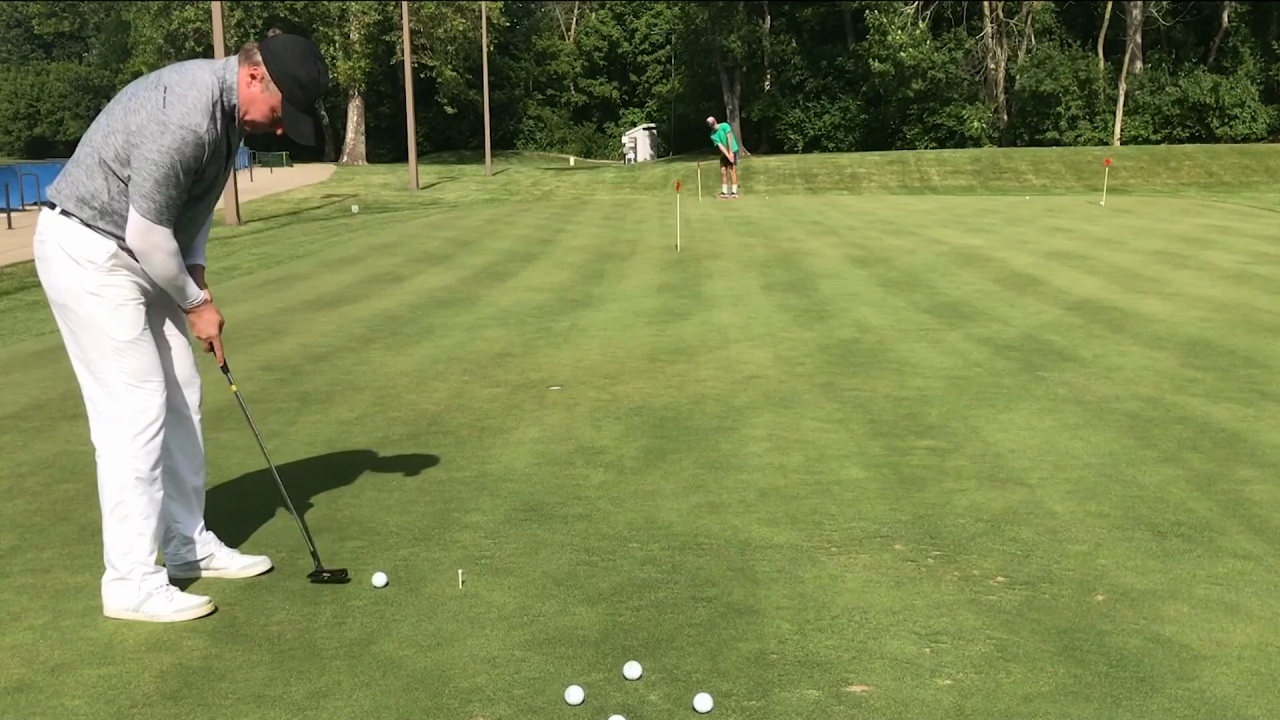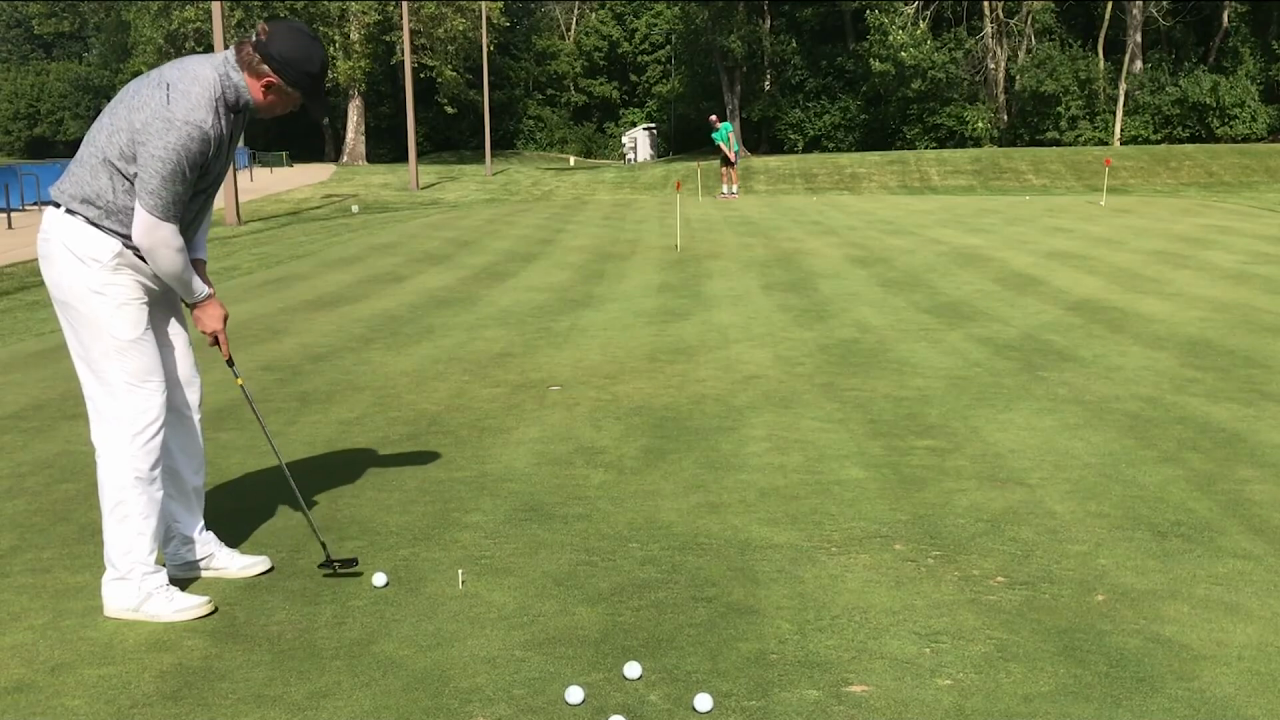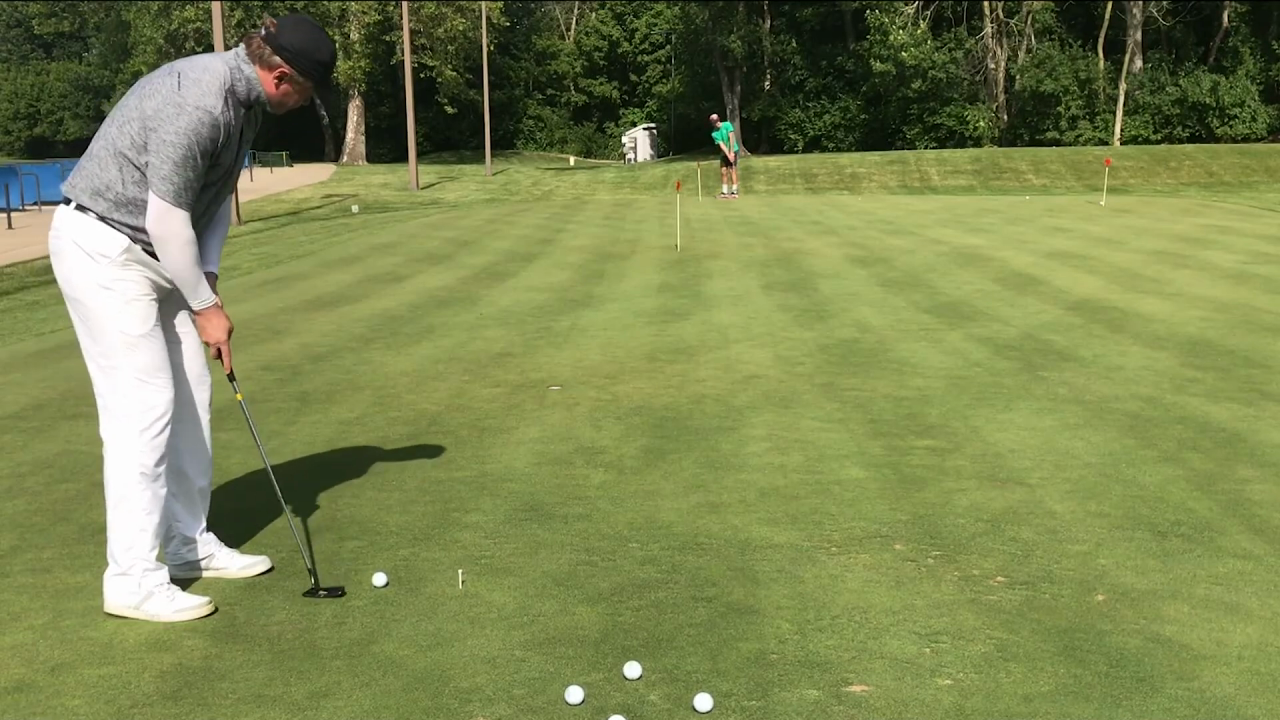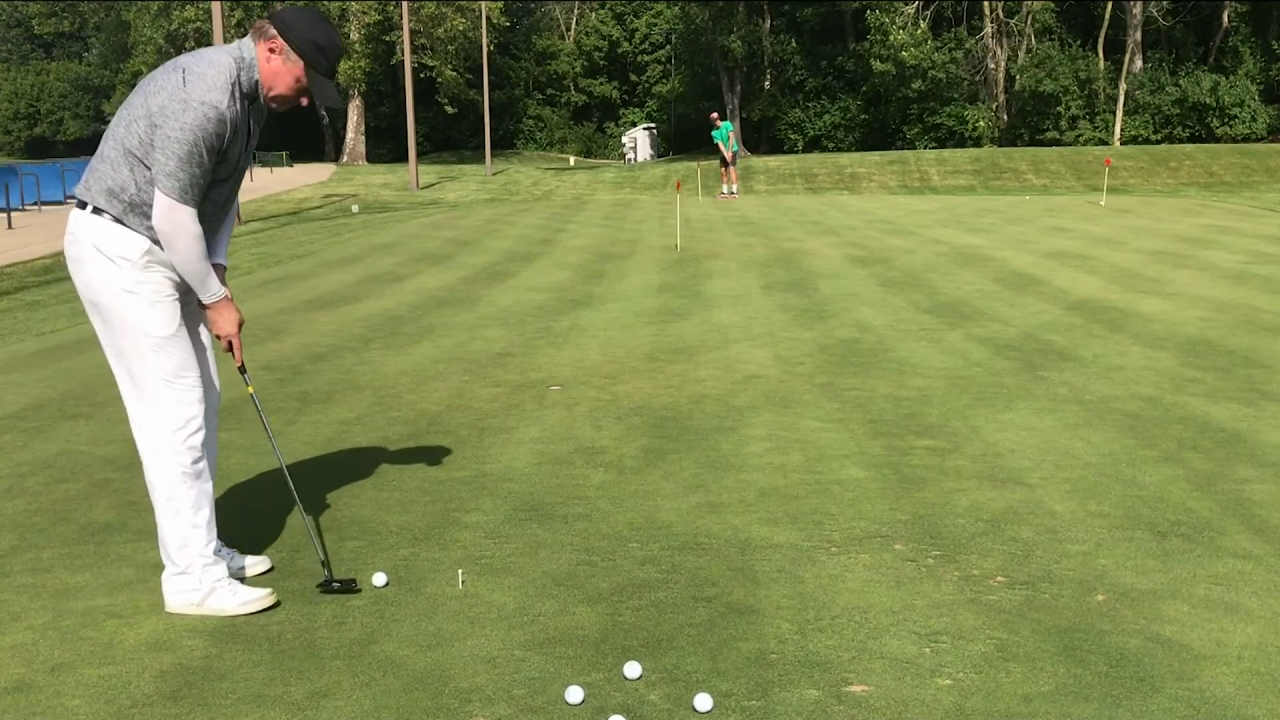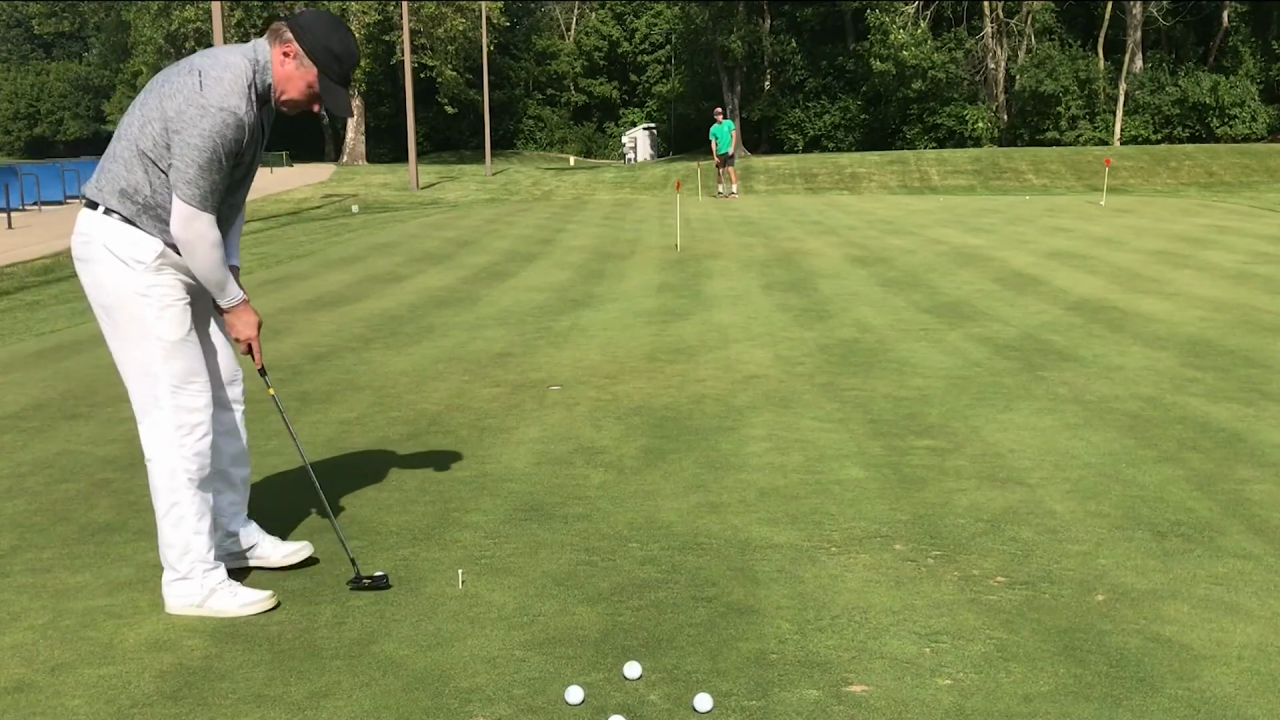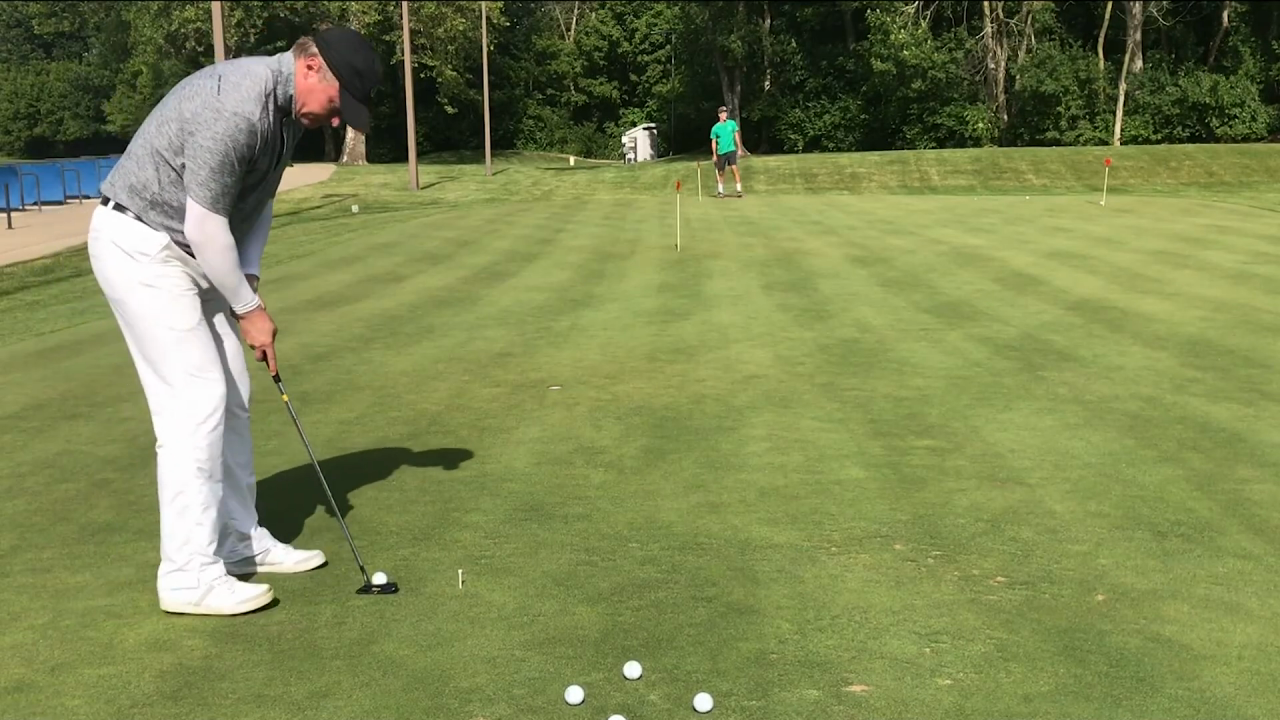
dt=0.4s
person 1, frame 1
left shoulder: (225, 99)
right shoulder: (182, 118)
right elbow: (146, 234)
left wrist: (194, 268)
right wrist: (195, 303)
left hip: (132, 254)
right hip: (87, 251)
left knee: (178, 396)
right knee: (134, 408)
left ankle: (188, 544)
right ankle: (130, 581)
person 1, frame 2
left shoulder: (225, 89)
right shoulder: (187, 116)
right elbow: (153, 232)
left wrist: (199, 266)
right wrist: (200, 297)
left hip: (134, 251)
right hip: (93, 251)
left knee: (179, 397)
right knee: (135, 408)
left ankle: (188, 545)
right ankle: (132, 583)
person 1, frame 3
left shoulder: (243, 98)
right shoulder: (197, 103)
left elbow: (215, 197)
right elbow: (167, 220)
left wrist: (209, 280)
right wrist: (205, 306)
left hip: (147, 251)
right hip: (101, 246)
left knee: (188, 395)
right knee: (144, 404)
left ankle: (187, 544)
right ankle: (133, 577)
person 1, frame 4
left shoulder: (246, 89)
right shoulder: (202, 98)
left elbow: (218, 193)
right elbow: (173, 217)
left wrist: (217, 272)
right wrist: (215, 299)
left hip: (157, 249)
right hip: (118, 247)
left knee: (196, 400)
right knee: (172, 408)
left ankle: (197, 546)
right ankle: (192, 577)
person 1, frame 5
left shoulder: (252, 86)
right shoulder: (220, 102)
right elbow: (191, 224)
left wrist: (231, 275)
right wrist: (234, 302)
left hip: (162, 249)
right hip: (128, 249)
left knee: (221, 391)
right knee: (179, 411)
left ankle: (231, 535)
right ankle: (191, 578)
person 1, frame 6
left shoulder: (283, 106)
right shoulder: (236, 105)
left elbow: (254, 203)
right elbow: (205, 224)
left wrist: (249, 283)
right wrist: (248, 309)
left hip: (185, 249)
right hip: (139, 244)
left knee: (229, 397)
right knee: (195, 398)
left ankle: (240, 542)
right ankle: (189, 573)
